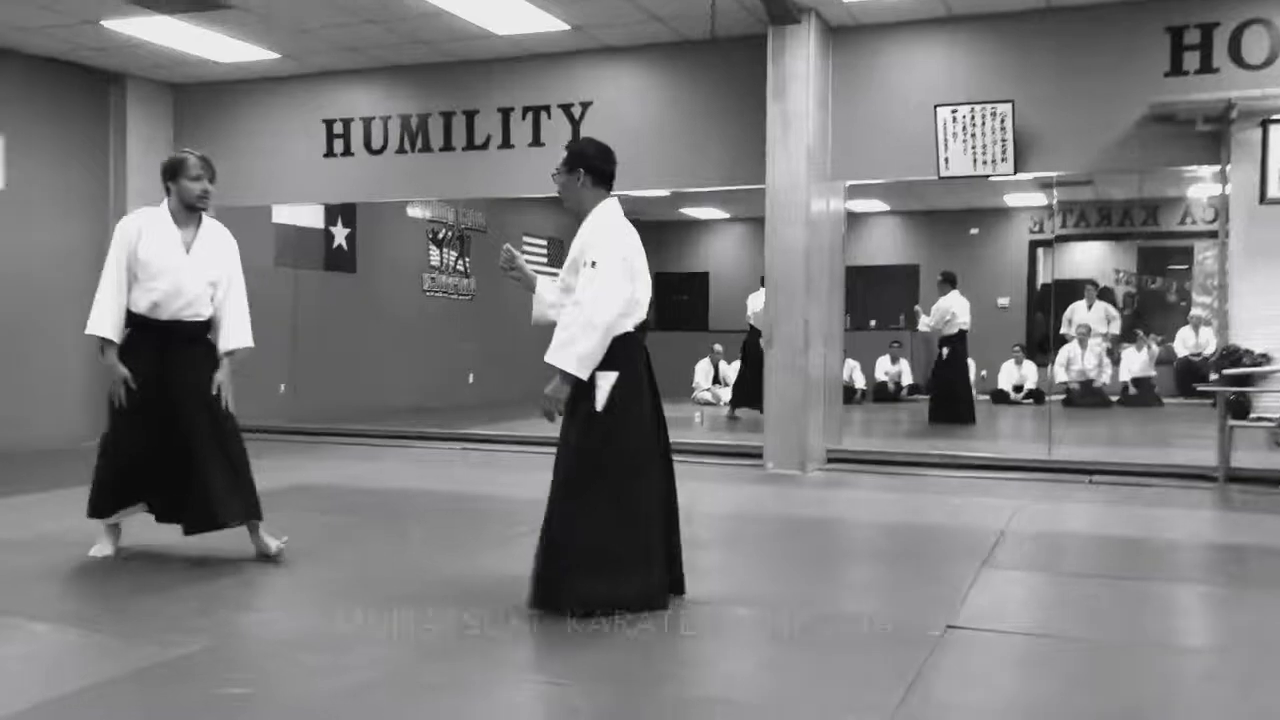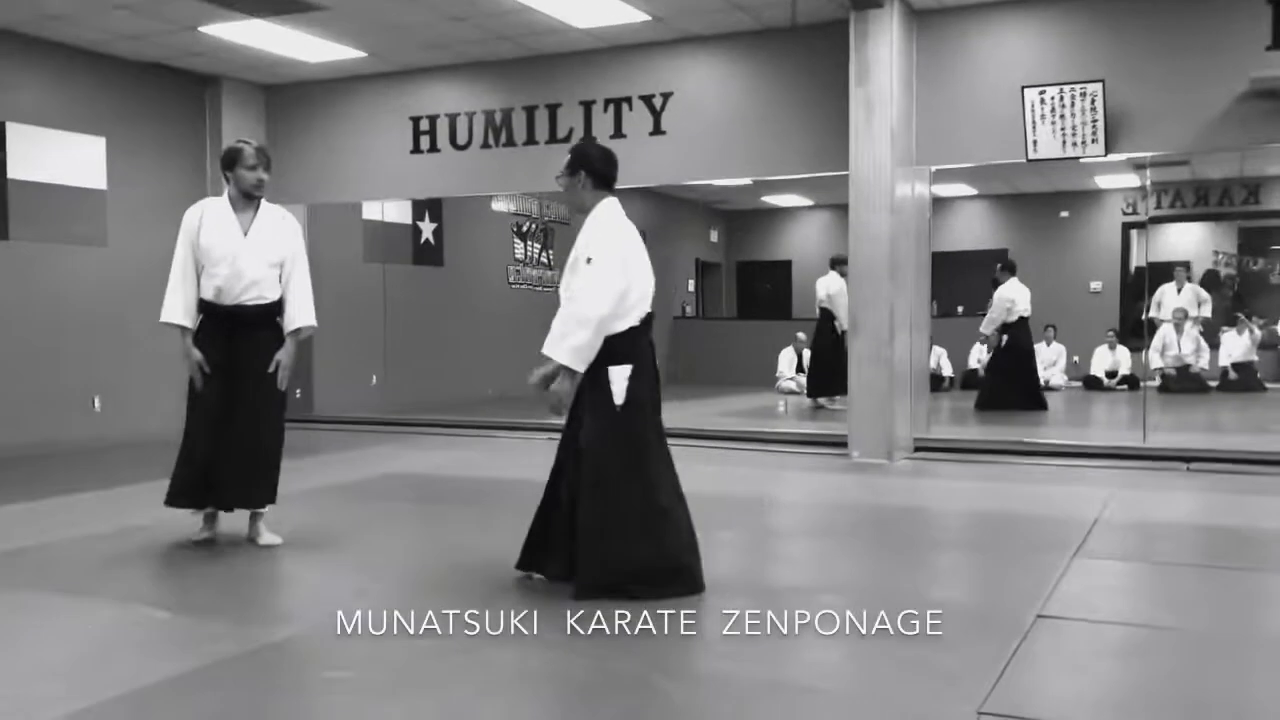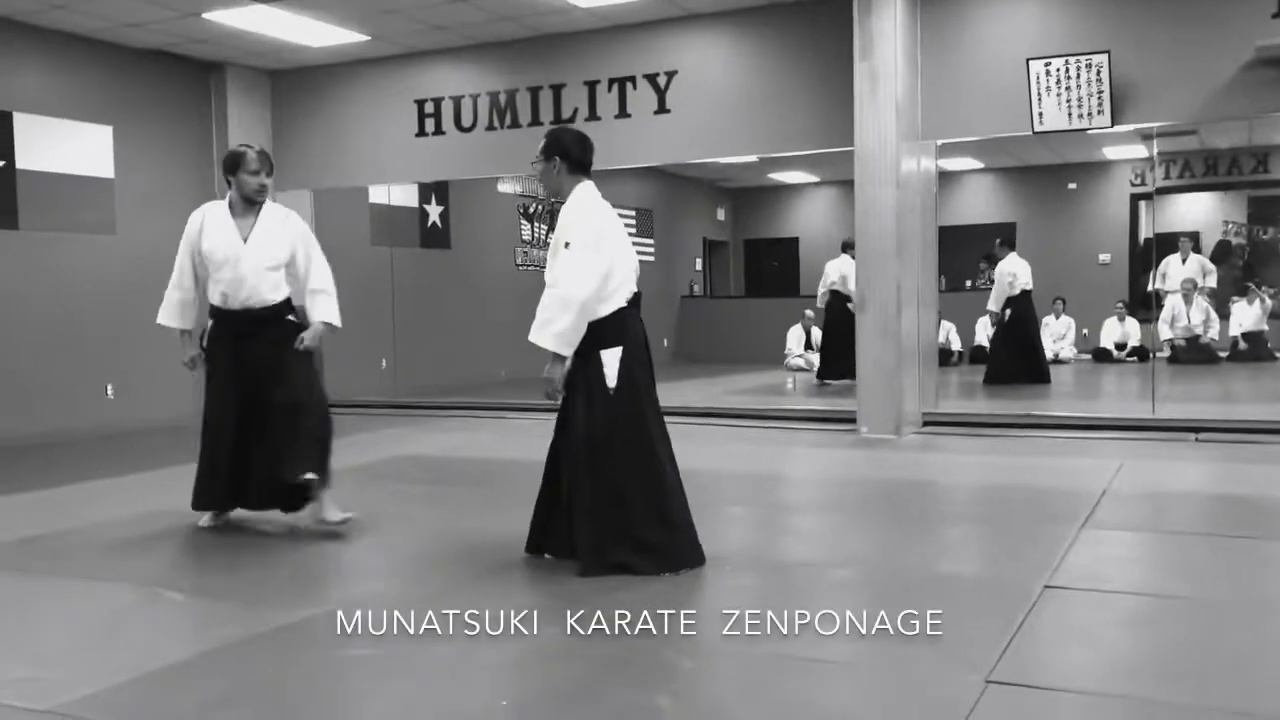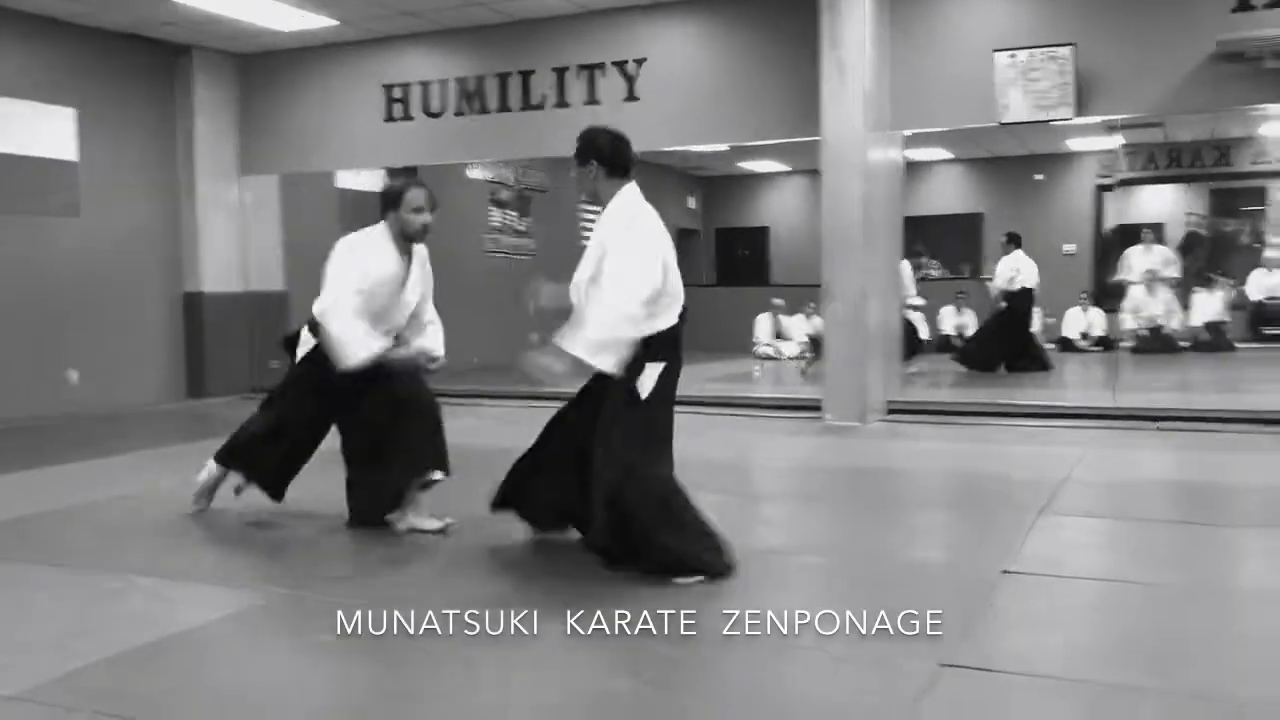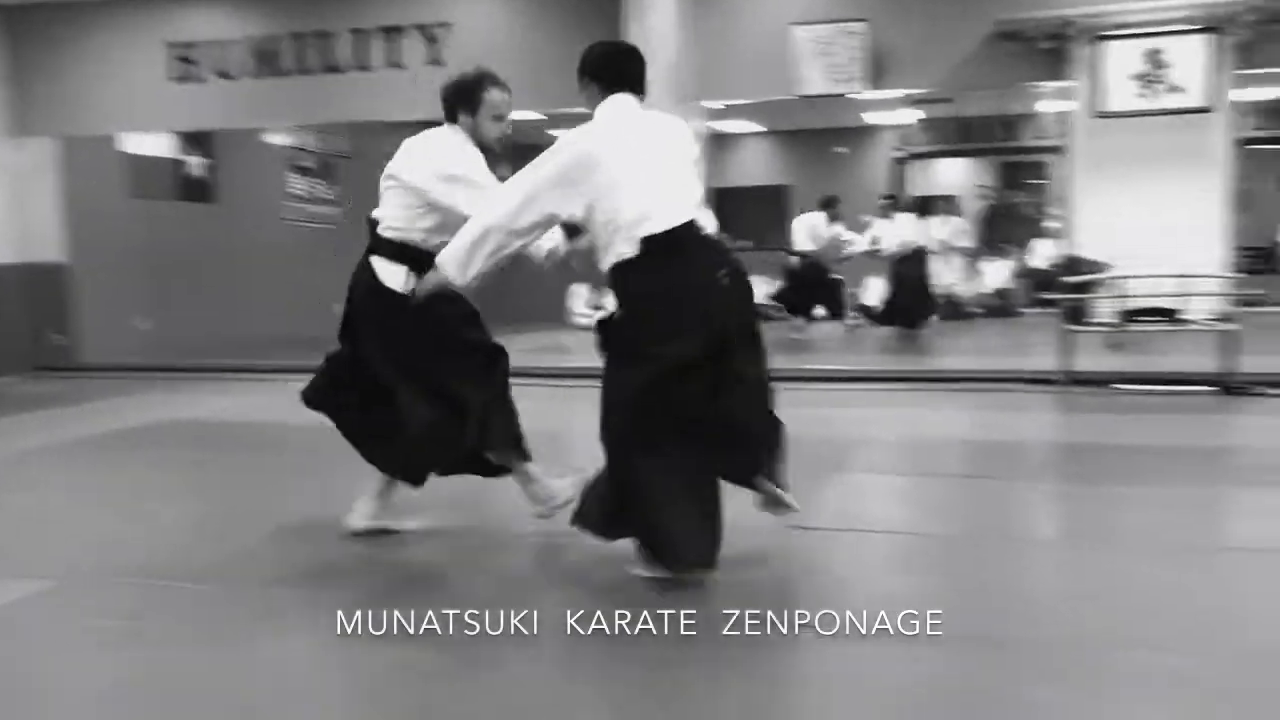
dt=0.5s
person 1, frame 1
left shoulder: (604, 231)
right shoulder: (604, 229)
left elbow: (596, 312)
right elbow: (579, 300)
left wrist: (563, 376)
right wrist: (528, 279)
left hip: (608, 370)
right hip: (615, 369)
left knee: (593, 481)
right knee: (620, 480)
left ankle: (600, 589)
right ankle: (634, 584)
person 1, frame 2
left shoulder: (604, 229)
right shoulder: (608, 227)
left elbow: (593, 307)
left wrist: (568, 369)
right wrist: (558, 364)
left hip: (618, 363)
right hip: (611, 363)
left knee: (630, 470)
right knee: (584, 464)
left ankle: (665, 573)
right ankle: (566, 560)
person 1, frame 3
left shoulder: (580, 212)
right shoulder: (590, 209)
left elbow: (573, 291)
left wrist: (556, 355)
right wrist: (570, 354)
left hip: (609, 343)
right hip: (605, 341)
left knee: (626, 451)
right knee: (583, 446)
left ankle: (668, 550)
right ankle: (576, 539)
person 1, frame 4
left shoulder: (631, 224)
right shoulder: (623, 219)
left elbow: (620, 303)
right elbow: (598, 288)
left wrist: (570, 356)
right wrist: (564, 335)
left hip: (647, 358)
right hip: (625, 357)
left knee: (634, 458)
right knee: (575, 431)
left ankle: (696, 554)
right ankle: (564, 514)
person 1, frame 5
left shoulder: (580, 148)
right shoulder: (674, 131)
left elbow: (511, 209)
left wrist: (448, 268)
left hip: (655, 287)
right hip: (713, 269)
left knee: (641, 419)
right knee: (733, 387)
left ankle: (676, 548)
right ankle: (761, 471)
person 2, frame 1
left shoulder: (221, 238)
right shoulder: (135, 226)
left elbow: (231, 300)
right elbow: (113, 289)
left wrist: (226, 362)
right wrist: (111, 356)
left hip: (193, 346)
right hip: (142, 344)
left knee: (219, 437)
right knee: (126, 440)
left ankle: (255, 531)
right ankle: (110, 529)
person 2, frame 2
left shoulder: (284, 223)
right shoulder: (199, 216)
left elbow: (296, 283)
right elbow: (185, 280)
left wrist: (290, 343)
right wrist: (188, 342)
left hip: (264, 331)
right hip: (214, 330)
left knee: (262, 426)
right knee: (208, 423)
left ankle: (257, 519)
right ankle: (210, 516)
person 2, frame 3
left shoulder: (288, 222)
right shoulder: (203, 220)
left elbow: (316, 278)
right elbow: (184, 282)
left wrist: (319, 325)
right wrist: (187, 340)
left hip: (278, 330)
right hip: (227, 334)
left knee: (306, 406)
right knee: (224, 422)
left ankle: (318, 499)
right ankle: (221, 504)
person 2, frame 4
left shoulder: (420, 256)
right shoulder: (361, 252)
left elbow: (423, 312)
right elbow: (340, 316)
left wrist: (431, 349)
right wrist: (384, 355)
left hip: (381, 355)
right hip: (326, 355)
left knee: (415, 415)
right knee: (284, 422)
left ankle: (409, 509)
right ankle: (214, 475)
person 2, frame 5
left shoulder: (437, 149)
right shoulder: (449, 158)
right wrist: (557, 237)
left hip: (393, 281)
right hip: (402, 286)
right knee: (473, 374)
left ankle: (375, 506)
right ankle: (532, 486)
